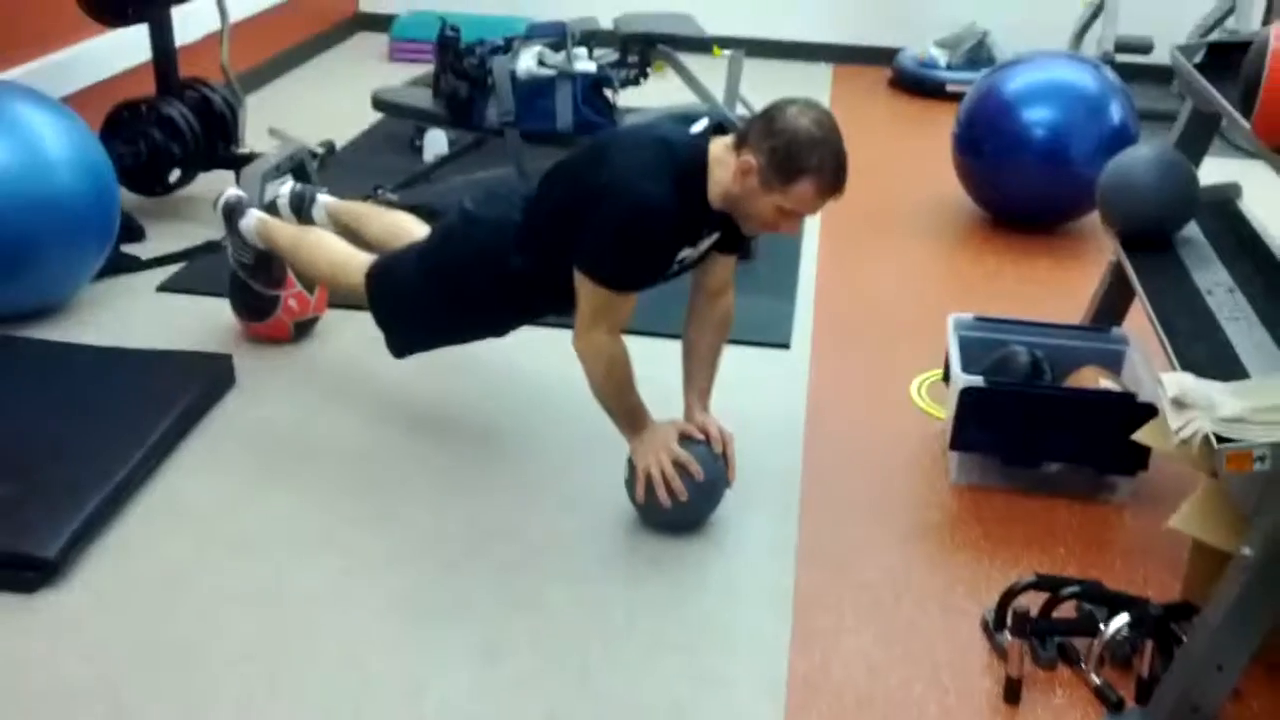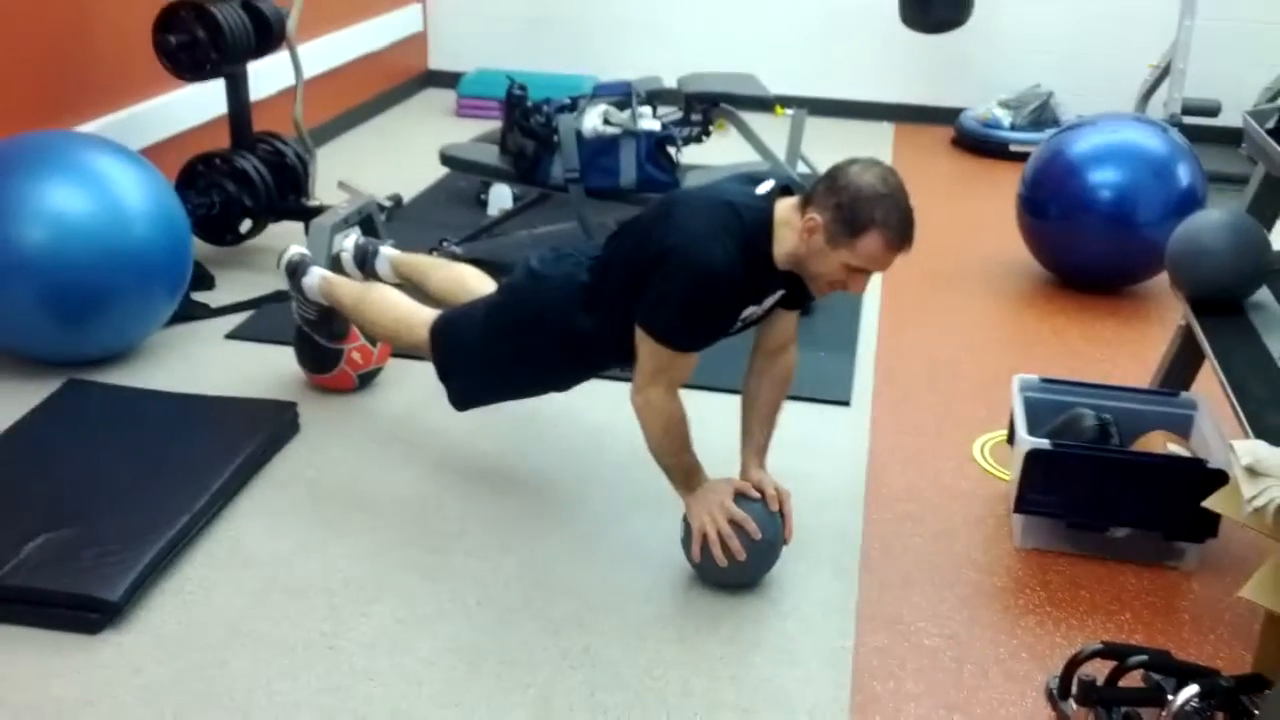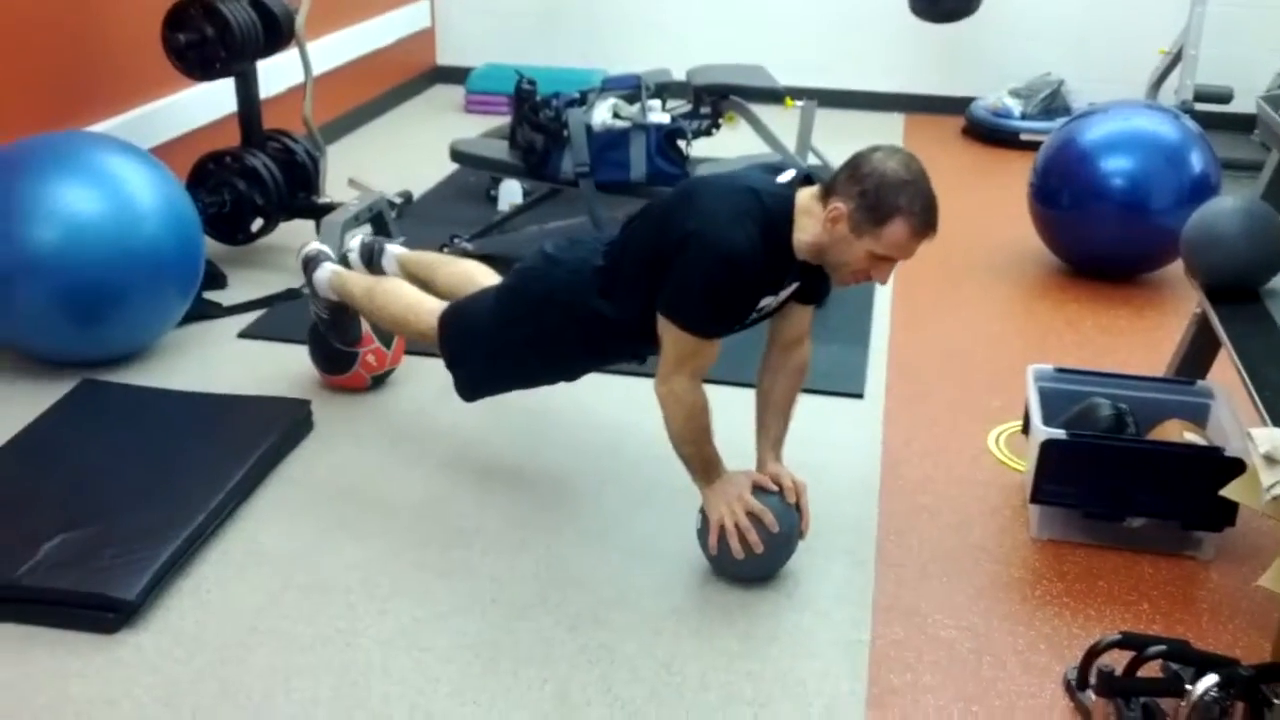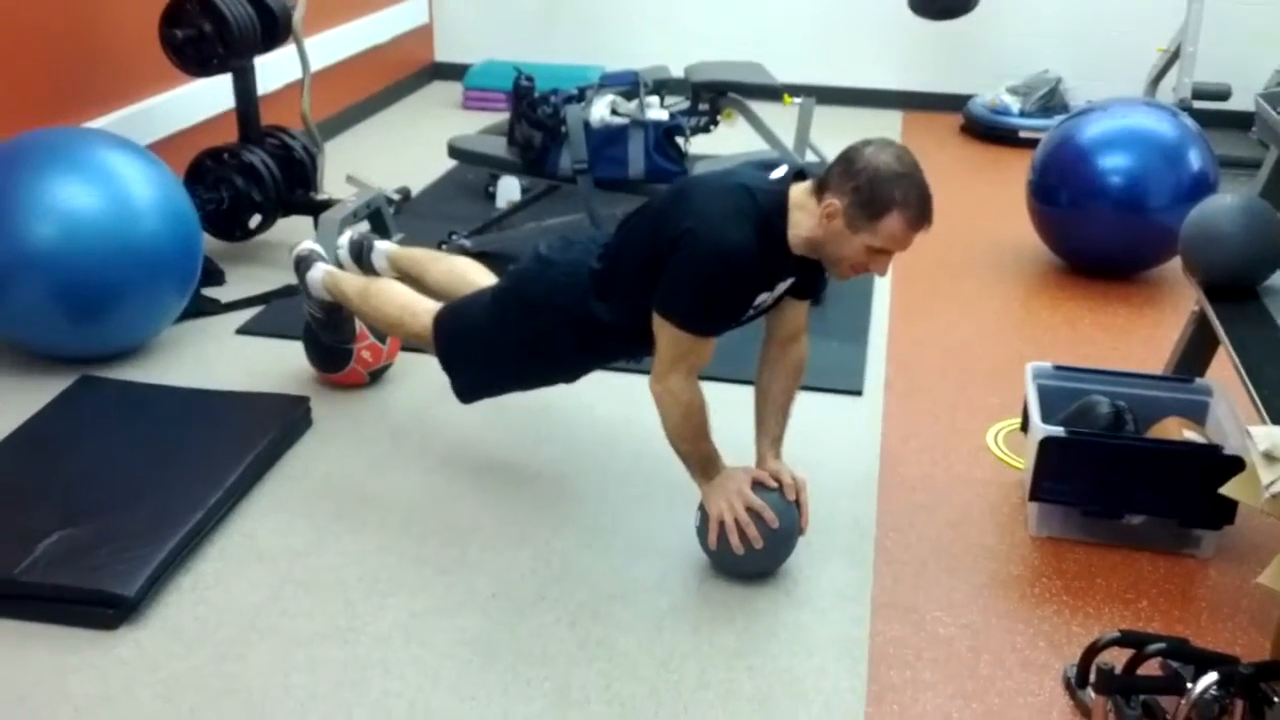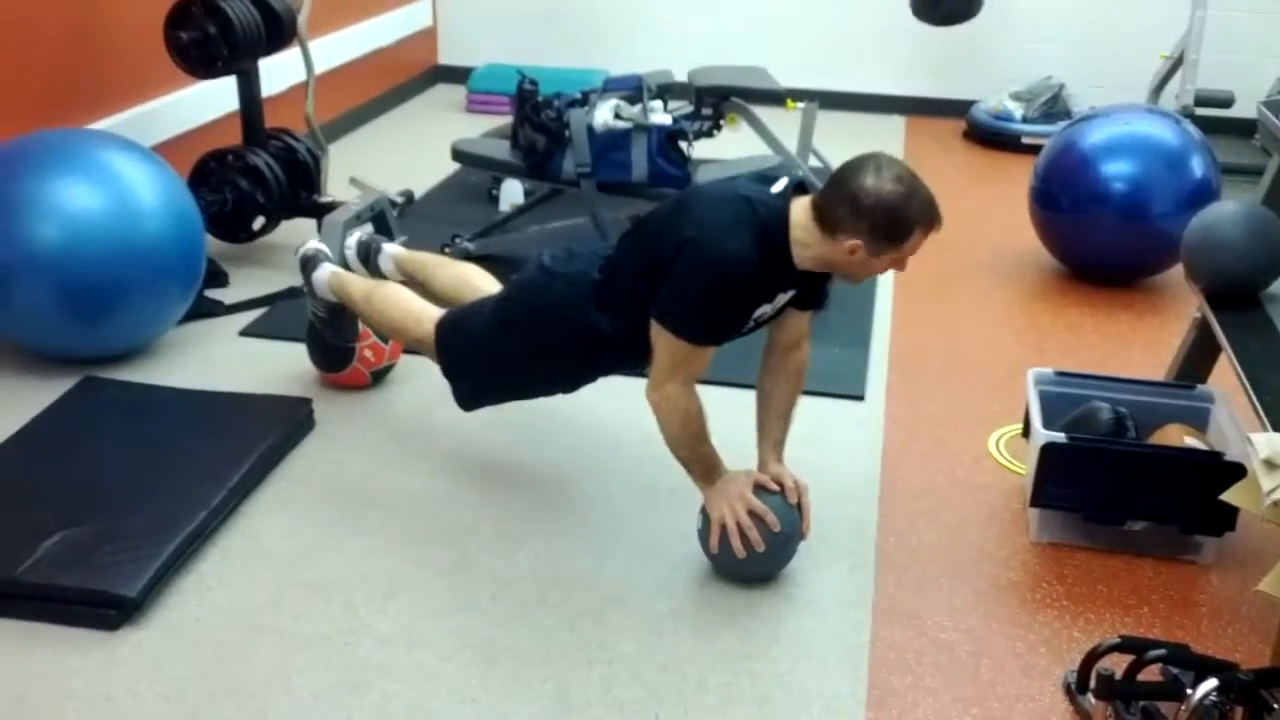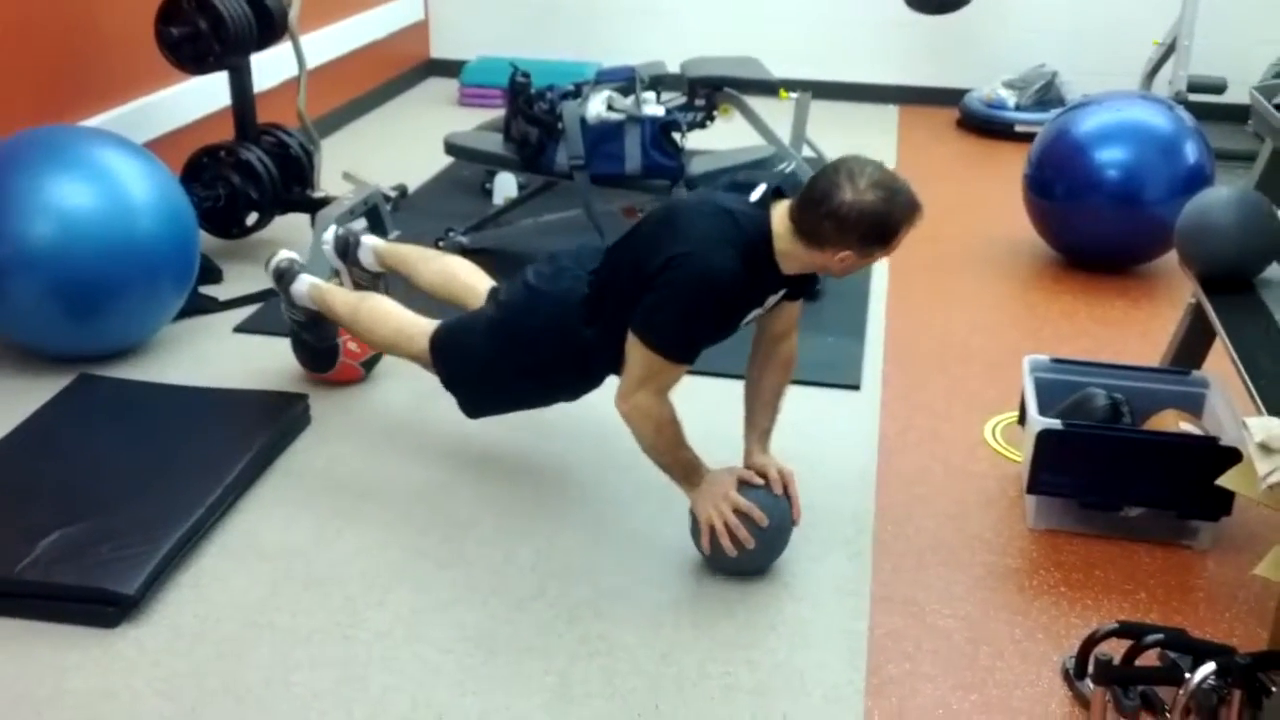
dt=0.7s
person 1, frame 1
left shoulder: (735, 175)
right shoulder: (643, 196)
left elbow: (713, 296)
right elbow: (595, 335)
left wrist: (697, 408)
right wrist: (641, 434)
left hip: (544, 245)
right hip: (492, 263)
left knee: (417, 247)
right knee: (372, 279)
left ankle: (310, 205)
right ankle: (252, 223)
person 1, frame 2
left shoulder: (798, 232)
right shoulder: (707, 258)
left elbow: (775, 353)
right elbow: (653, 390)
left wrist: (755, 464)
right wrist: (695, 491)
left hip: (605, 297)
right hip: (556, 319)
left knee: (485, 298)
right knee: (437, 334)
left ankle: (376, 257)
right ankle: (316, 280)
person 1, frame 3
left shoulder: (816, 224)
right shoulder: (727, 243)
left elbow: (788, 348)
right elbow: (676, 381)
left wrist: (770, 458)
right wrist: (714, 483)
left hip: (616, 293)
right hip: (566, 306)
left knee: (488, 298)
right knee: (447, 327)
left ankle: (384, 256)
right ankle: (331, 277)
person 1, frame 4
left shoulder: (809, 220)
right shoulder: (722, 241)
left elbow: (787, 344)
right elbow: (672, 379)
left wrist: (770, 455)
right wrist: (713, 480)
left hip: (611, 291)
right hip: (562, 308)
left knee: (481, 296)
right knee: (440, 329)
left ankle: (377, 253)
right ankle: (323, 278)
person 1, frame 5
left shoulder: (810, 228)
right shoulder: (722, 253)
left elbow: (787, 349)
right elbow: (668, 386)
left wrist: (771, 458)
right wrist: (715, 482)
left hip: (610, 295)
right hip: (562, 318)
left knee: (486, 301)
right knee: (437, 332)
left ankle: (384, 256)
right ankle: (330, 277)
person 1, frame 6
left shoulder: (794, 223)
right shoulder: (707, 268)
left elbow: (776, 341)
right elbow: (639, 397)
left wrist: (758, 448)
right wrist: (700, 484)
left hip: (594, 286)
right hip: (553, 334)
left knee: (483, 296)
right knee: (429, 343)
left ankle: (366, 250)
right ankle: (305, 288)
